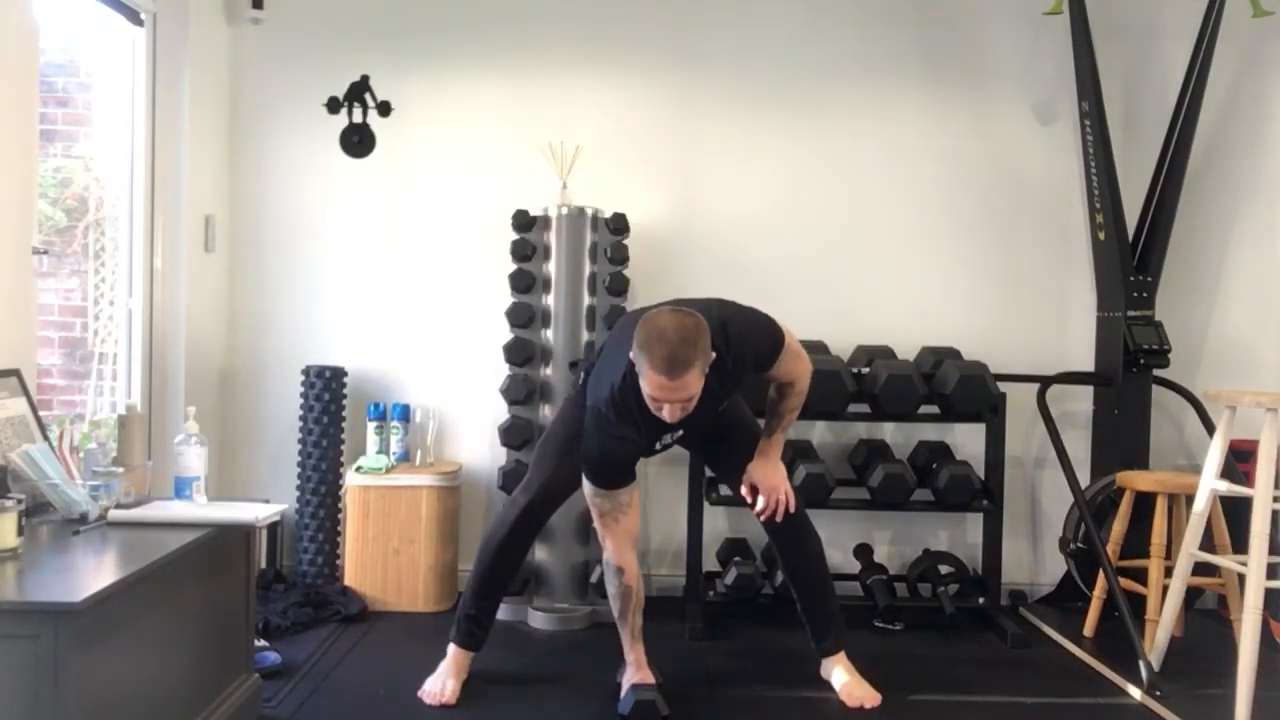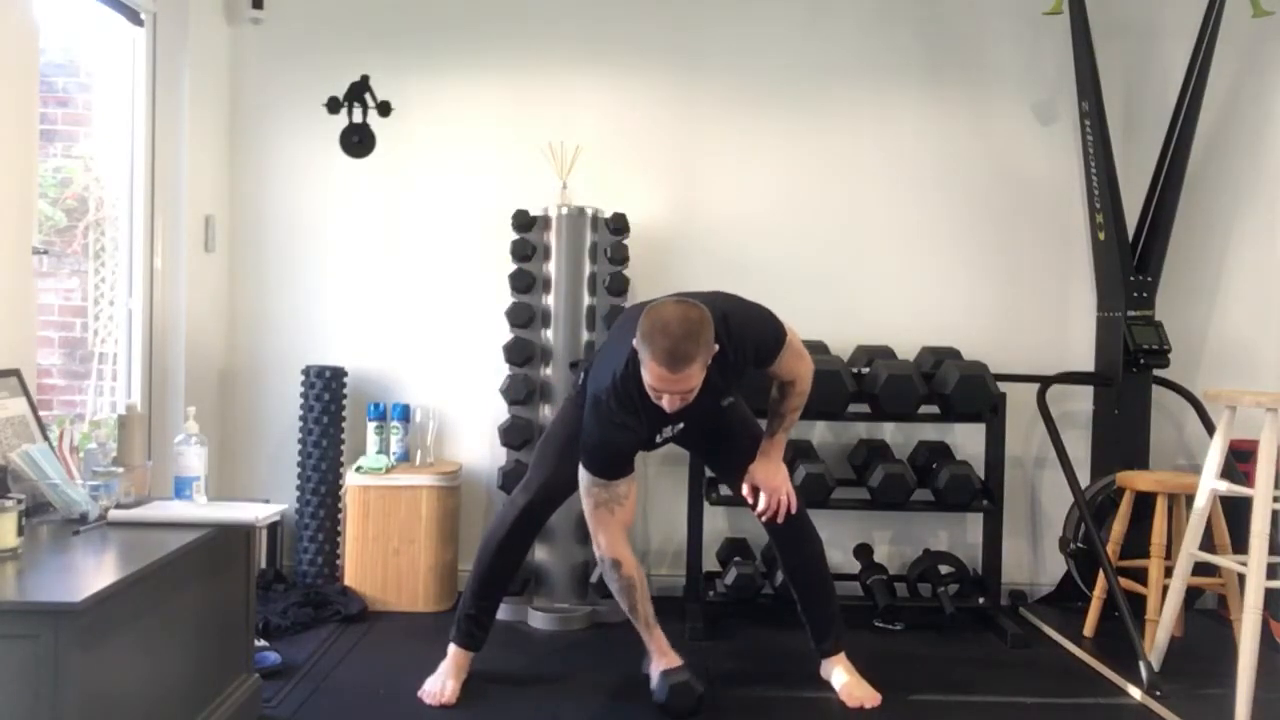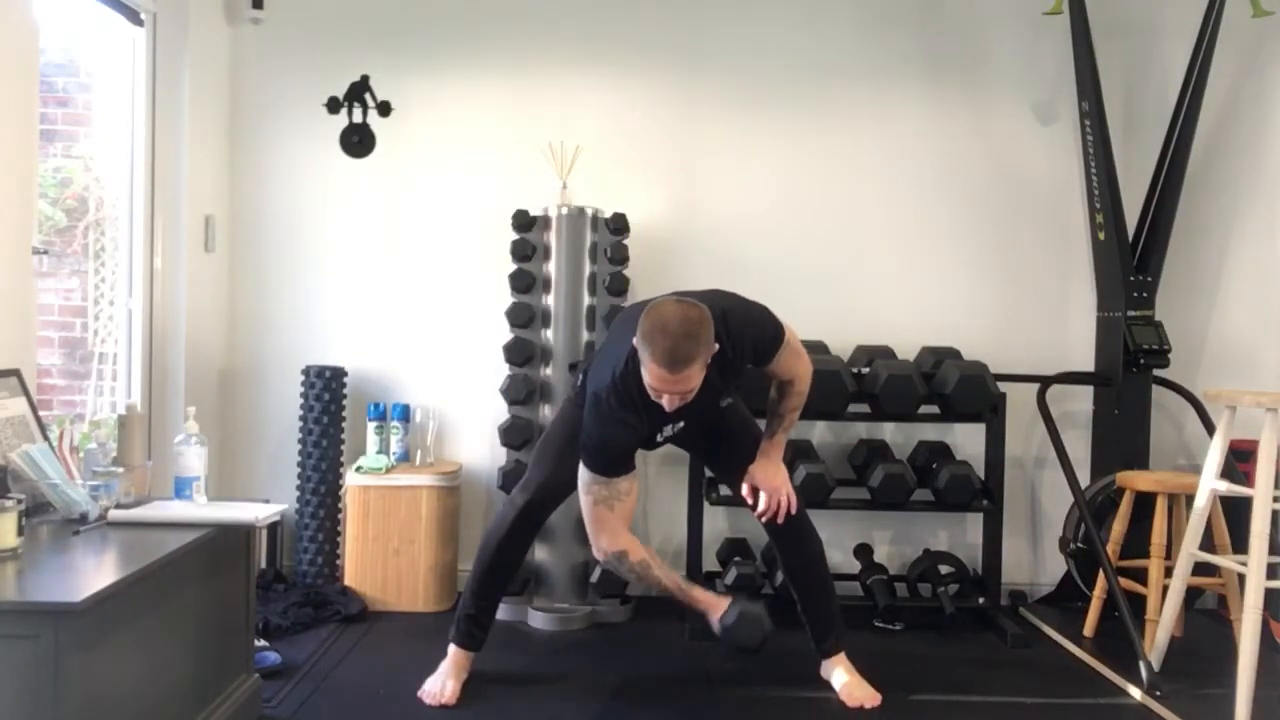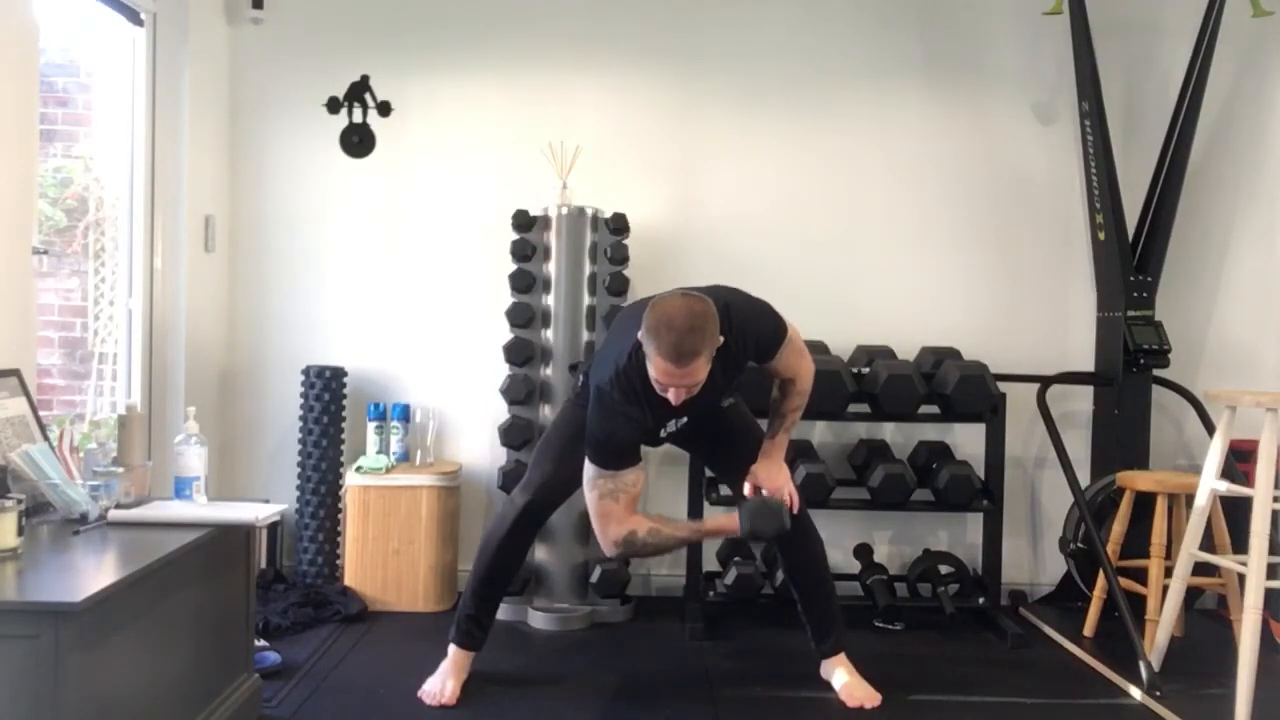
dt=0.3s
person 1, frame 1
left shoulder: (742, 333)
right shoulder: (610, 410)
left elbow: (796, 372)
right elbow: (619, 550)
left wrist: (768, 454)
right wrist: (635, 663)
right hip: (601, 391)
left knee: (780, 504)
right knee: (531, 503)
left ankle: (833, 658)
right ankle: (458, 654)
person 1, frame 2
left shoulder: (744, 326)
right shoulder: (611, 399)
left elbow: (798, 372)
right elbow: (609, 542)
left wrist: (770, 455)
right wrist: (658, 648)
left hip: (713, 404)
right hip: (606, 396)
left knee: (782, 505)
right knee: (531, 503)
left ankle: (833, 657)
right ankle: (459, 653)
person 1, frame 3
left shoulder: (742, 323)
right shoulder: (611, 396)
left elbow: (796, 372)
right elbow: (609, 540)
left wrist: (770, 456)
right wrist: (704, 604)
left hip: (711, 406)
right hip: (609, 399)
left knee: (782, 506)
right knee: (529, 502)
left ankle: (833, 657)
right ankle: (459, 653)
person 1, frame 4
left shoulder: (747, 320)
right shoulder: (615, 389)
left elbow: (798, 372)
right elbow: (615, 535)
left wrist: (772, 456)
right wrist: (722, 526)
left hip: (710, 407)
right hip: (604, 401)
left knee: (783, 504)
right knee: (530, 502)
left ankle: (833, 657)
right ankle: (460, 653)
